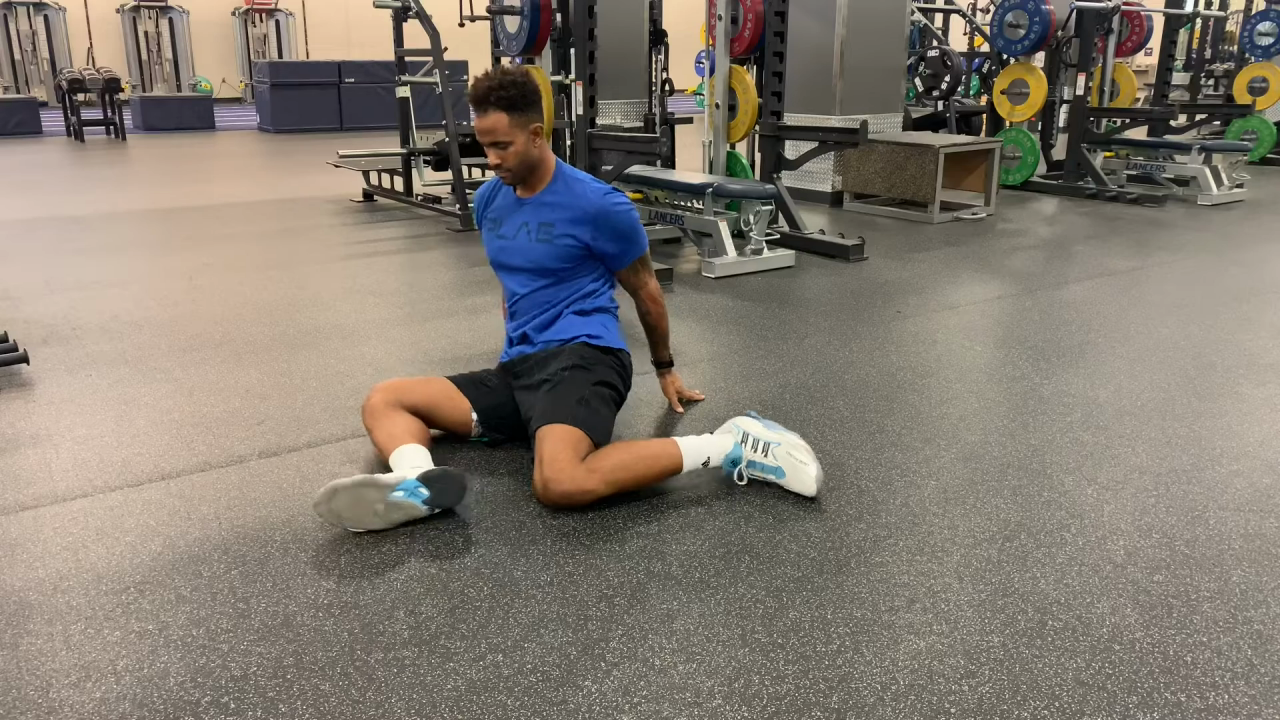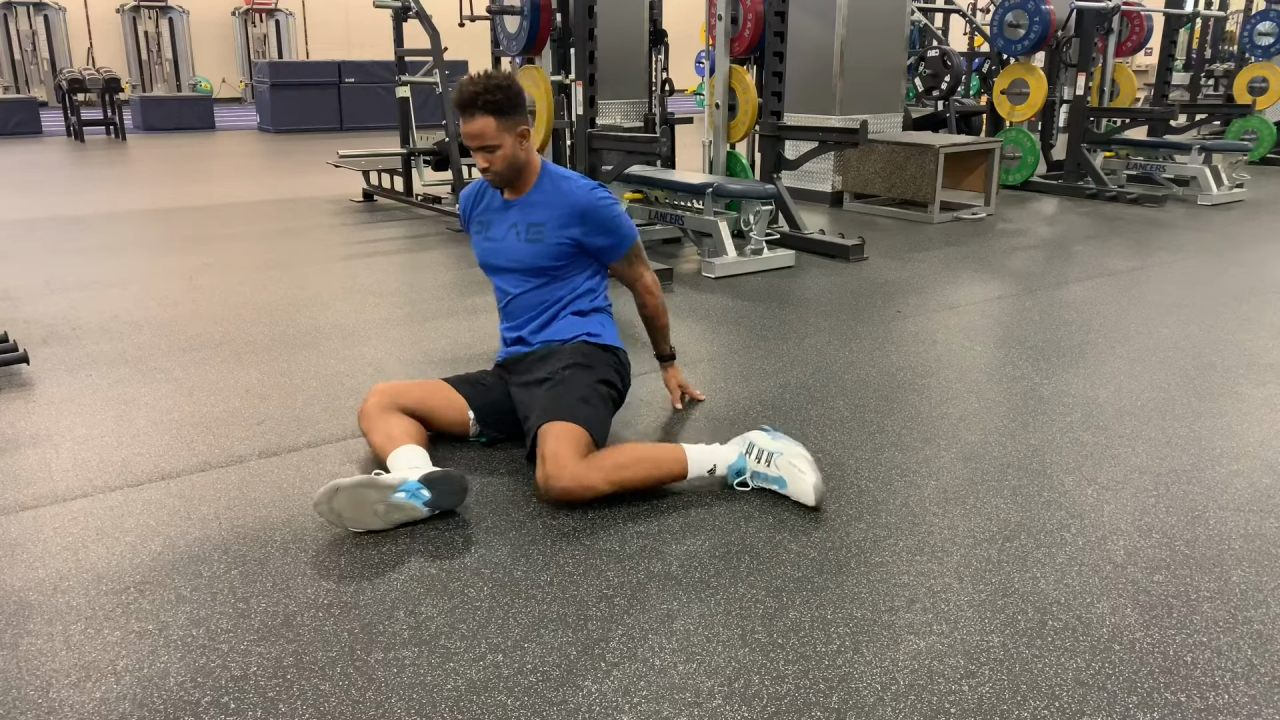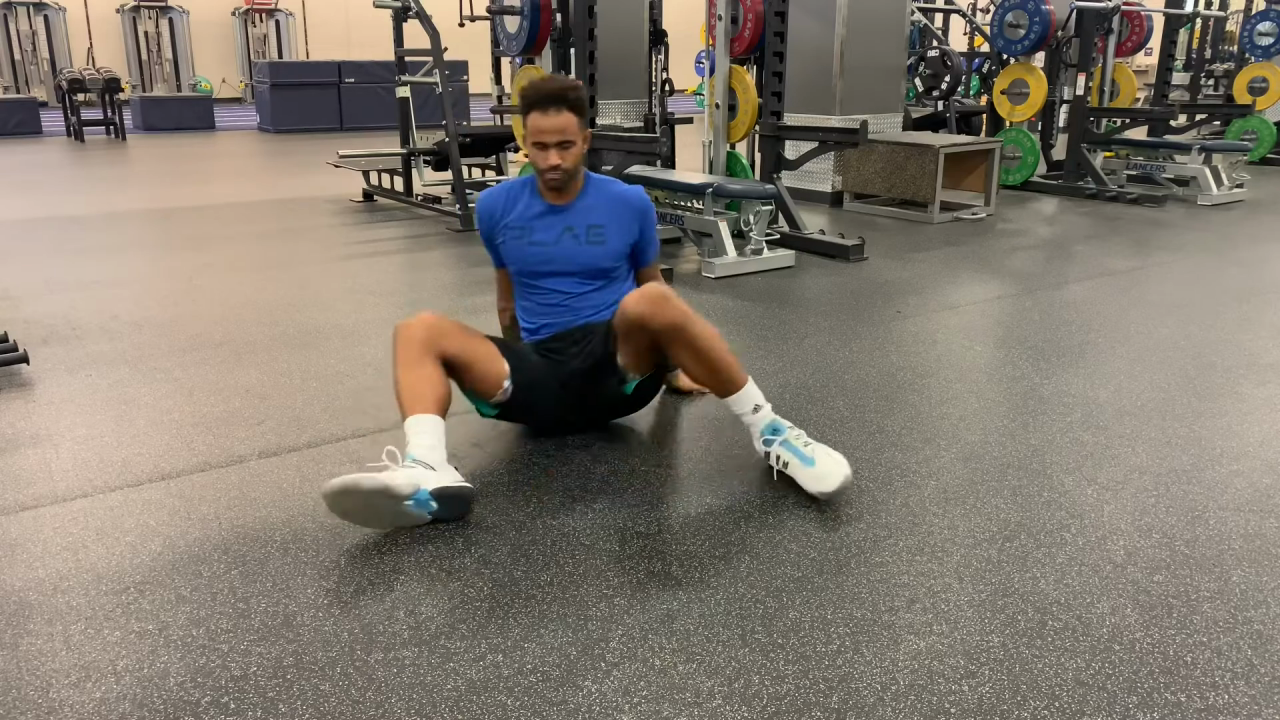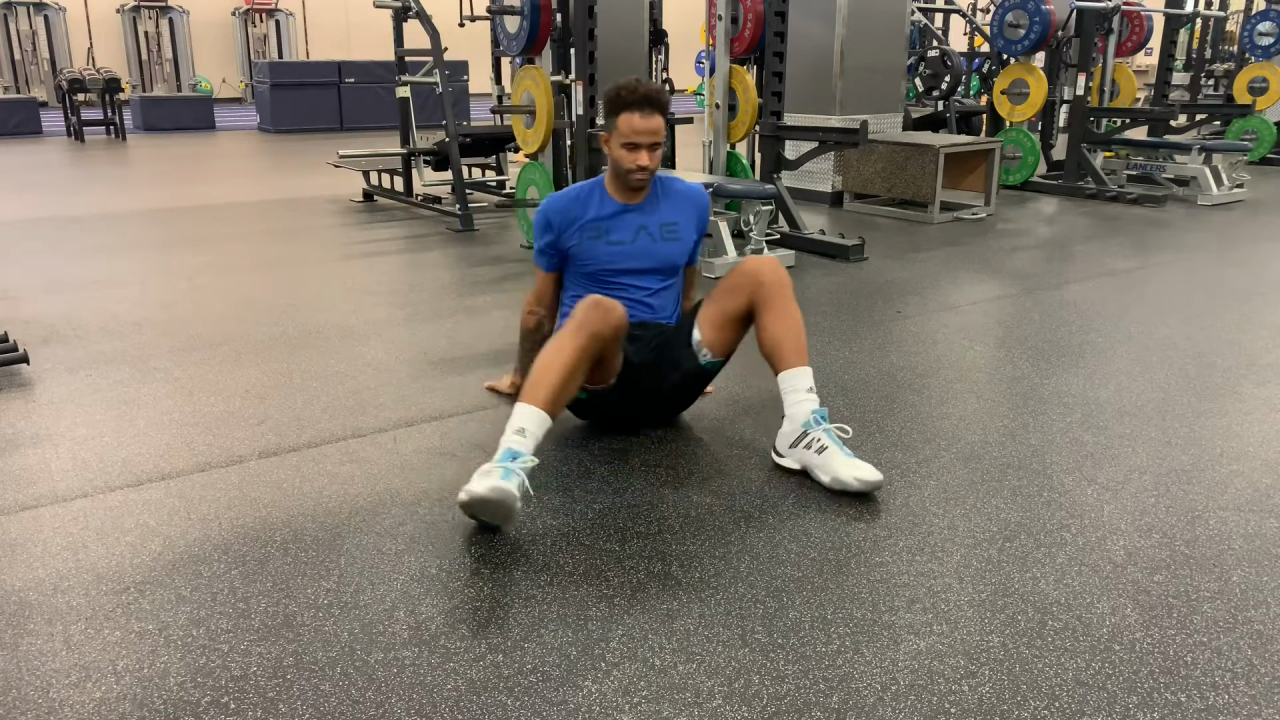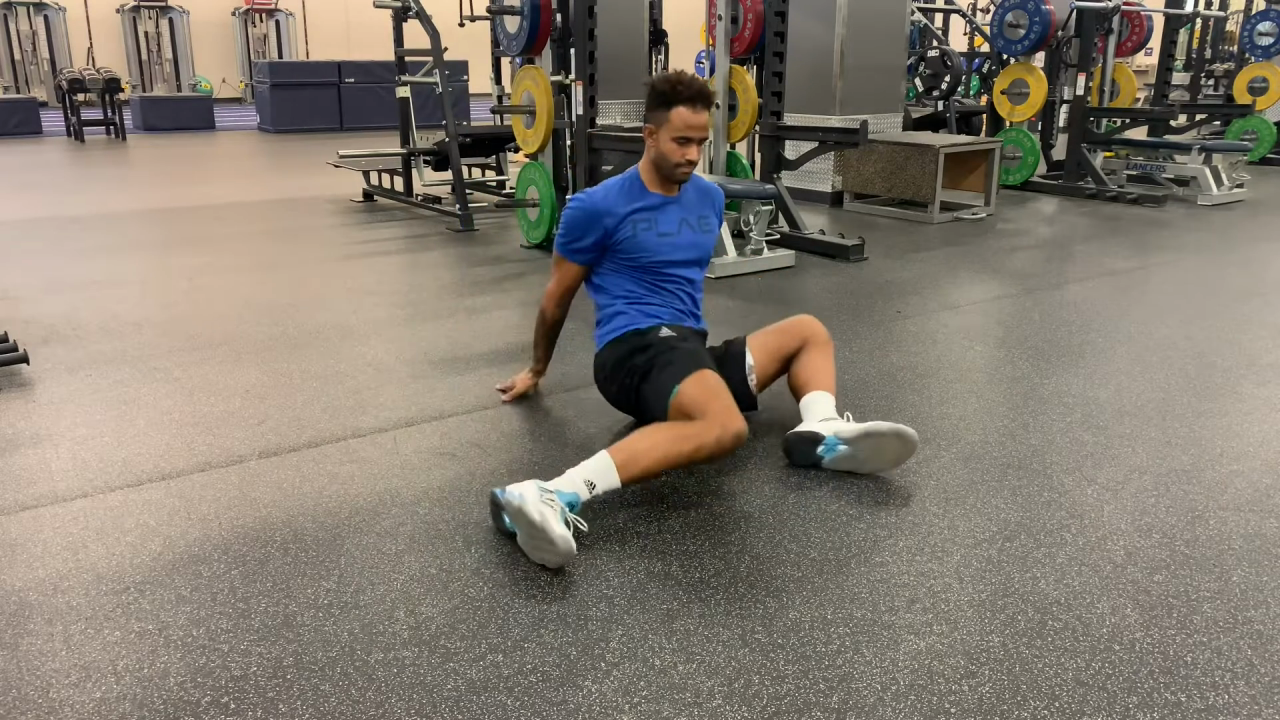
dt=0.5s
person 1, frame 1
left shoulder: (599, 206)
right shoulder: (489, 200)
left elbow: (645, 291)
left wrist: (665, 370)
left hip: (583, 358)
right hip: (519, 368)
left knee: (559, 485)
right knee: (383, 402)
left ankle: (732, 447)
right ankle: (417, 485)
person 1, frame 2
left shoulder: (582, 202)
right shoulder: (474, 203)
left elbow: (642, 282)
left wrist: (667, 362)
left hip: (579, 356)
right hip: (517, 368)
left knee: (561, 480)
right knee: (379, 404)
left ankle: (738, 458)
right ankle: (418, 484)
person 1, frame 3
left shoulder: (628, 204)
right shoulder: (496, 207)
left elbow: (652, 283)
left wrist: (672, 364)
right wrist: (516, 373)
left hip: (618, 365)
right hip: (544, 369)
left knee: (650, 304)
right knee: (418, 332)
left ankle: (772, 435)
right ankle: (429, 480)
person 1, frame 4
left shoulder: (691, 202)
right shoulder: (562, 211)
right elbow: (541, 306)
right wrist: (520, 377)
left hip: (662, 375)
right hip: (592, 374)
left knee: (764, 272)
right knee: (601, 311)
left ankle: (804, 430)
right ankle: (507, 466)
person 1, frame 5
left shoulder: (709, 199)
right shoulder: (598, 206)
right elbow: (557, 295)
right wrist: (536, 369)
left hip: (688, 349)
right hip: (635, 350)
left knee: (808, 331)
right knee: (725, 429)
left ankle: (823, 431)
right ankle: (553, 496)
